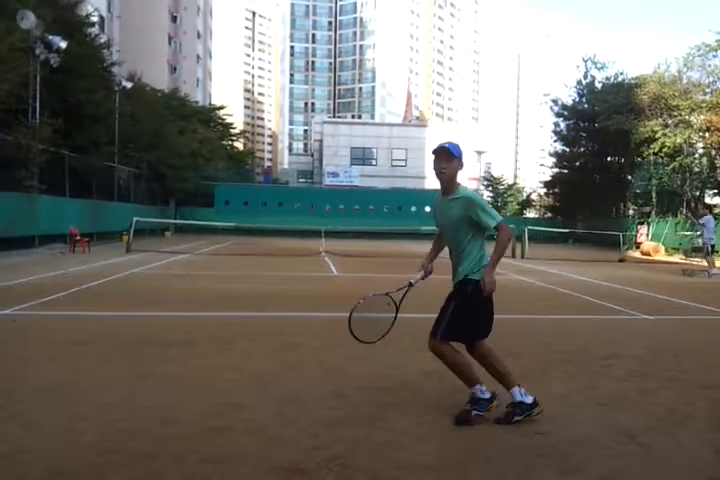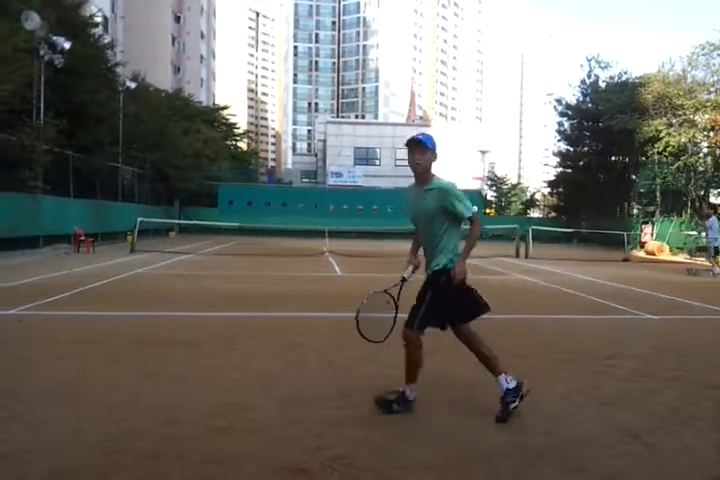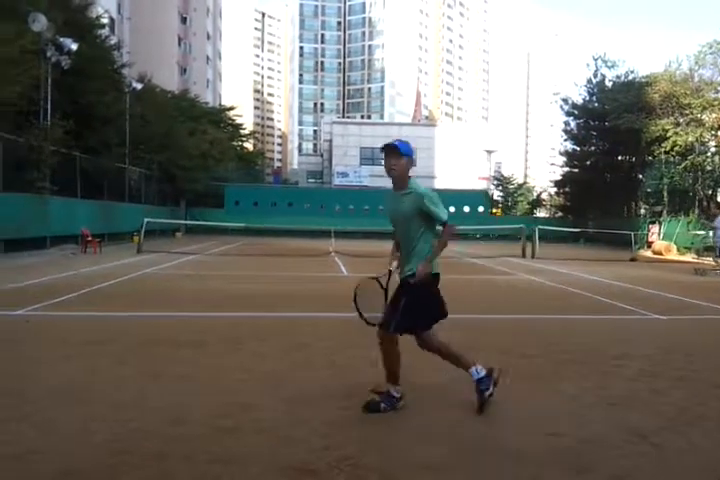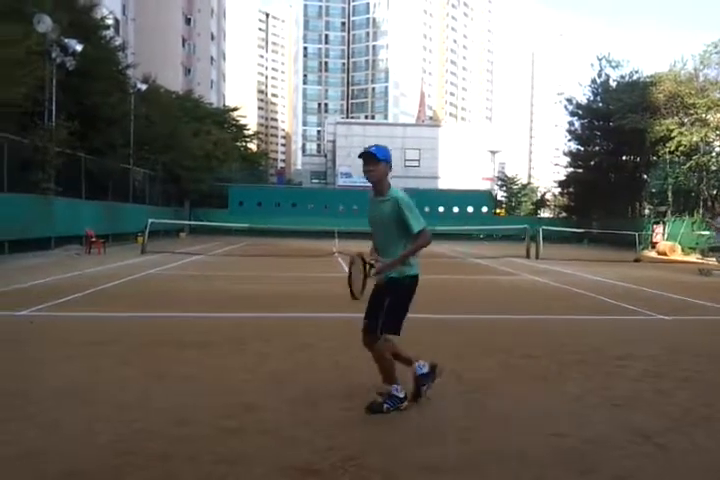
dt=0.1s
person 1, frame 1
left shoulder: (470, 199)
right shoulder: (440, 202)
left elbow: (505, 232)
left wrist: (490, 270)
right wrist: (429, 259)
left hip: (474, 281)
right hip: (462, 280)
left knee: (438, 343)
right knee: (476, 345)
left ankle: (481, 394)
right ankle: (522, 399)
person 1, frame 2
left shoulder: (446, 190)
right shoulder: (412, 193)
left elbow: (475, 224)
left wrist: (461, 260)
right wrist: (413, 252)
left hip: (447, 271)
right hip: (437, 271)
left knee: (411, 331)
right knee: (465, 332)
left ankle: (407, 394)
right ankle: (510, 386)
person 1, frame 3
left shoulder: (422, 194)
right shoulder: (393, 197)
left elbow: (448, 228)
left wrist: (428, 262)
right wrist: (395, 251)
left hip: (420, 275)
right hip: (410, 273)
left knee: (387, 334)
right knee: (425, 338)
left ankle: (393, 393)
right ankle: (479, 374)
person 1, frame 4
left shoulder: (400, 200)
right shoulder: (373, 200)
left elbow: (423, 238)
left wrist: (391, 262)
right wrist: (374, 253)
left hip: (400, 278)
right hip: (384, 277)
left knee: (373, 338)
right knee: (371, 336)
left ankle: (396, 393)
right ankle: (422, 368)
